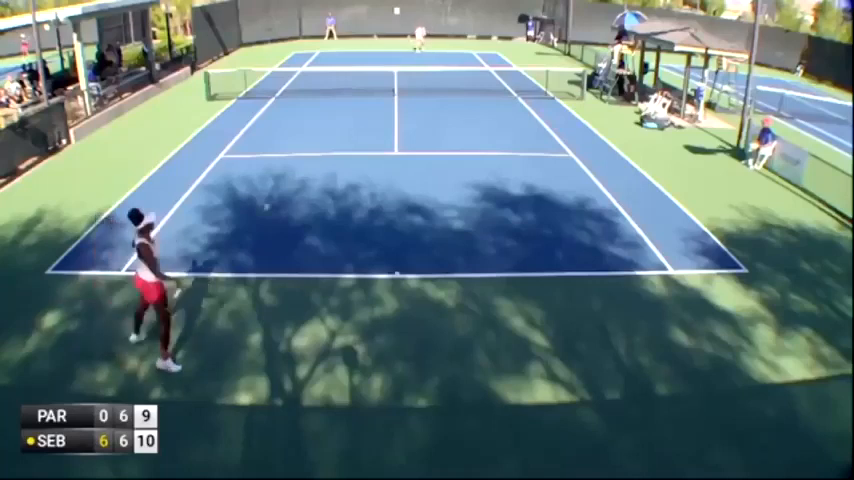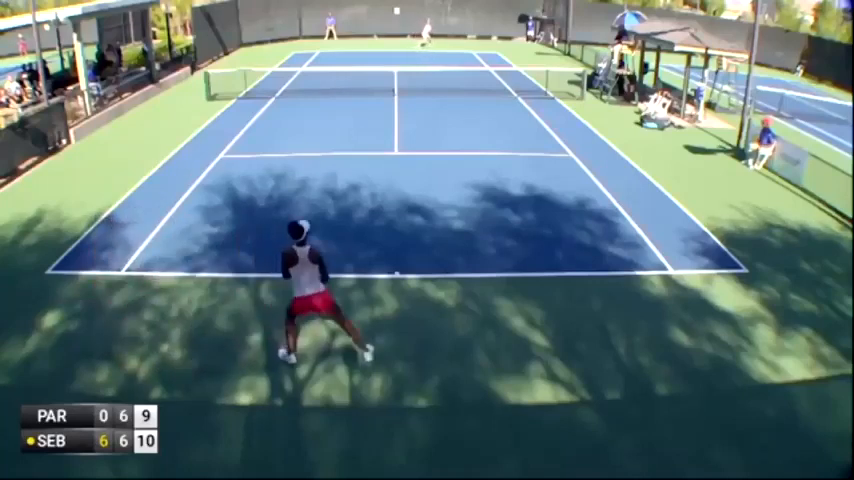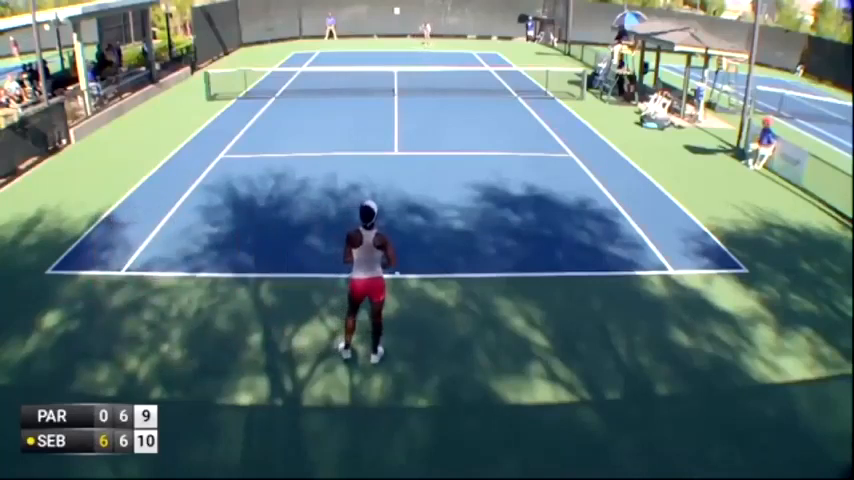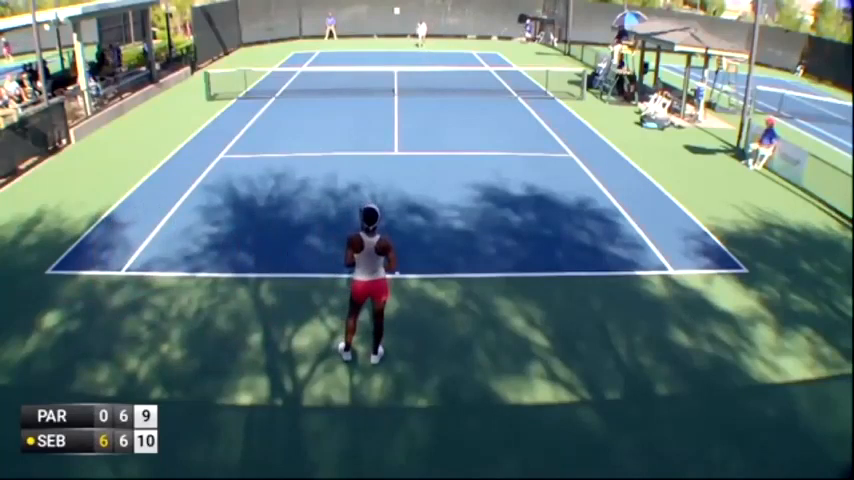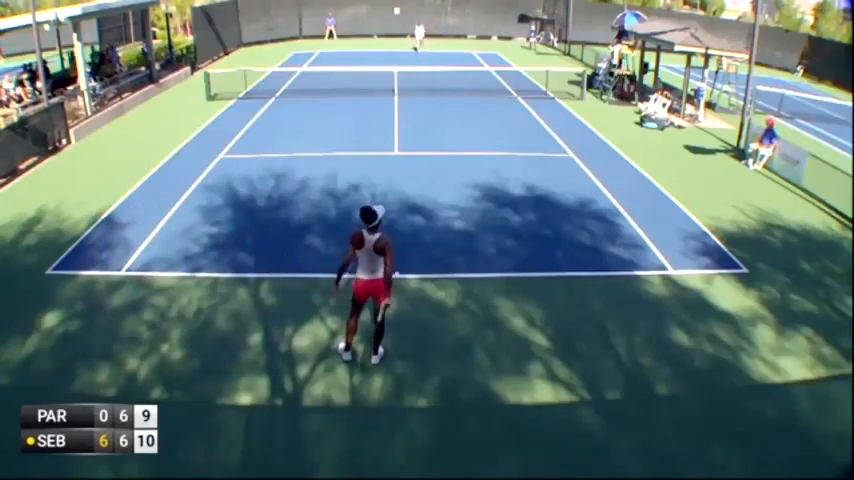
dt=1s
person 1, frame 1
left shoulder: (140, 236)
right shoulder: (145, 246)
right elbow: (156, 272)
left hip: (141, 279)
right hip: (151, 284)
left knee: (143, 306)
right knee: (165, 319)
left ankle: (136, 334)
right ankle: (164, 359)
person 1, frame 2
left shoulder: (287, 254)
right shoulder: (315, 253)
left elbow: (286, 275)
right elbow: (325, 278)
left hip: (302, 299)
right hip: (321, 296)
left knee: (290, 318)
right knee: (343, 320)
left ankle: (290, 353)
right ankle: (365, 351)
person 1, frame 3
left shoulder: (352, 236)
right shoulder: (381, 239)
left elbow: (347, 259)
right elbow: (392, 262)
left hip: (357, 282)
right hip: (376, 282)
left knee: (351, 314)
right knee: (376, 317)
left ankle: (346, 348)
right ankle: (375, 353)
person 1, frame 4
left shoulder: (353, 240)
right shoulder: (384, 242)
left elbow: (348, 263)
right elbow: (393, 267)
right wrist: (379, 264)
left hip: (359, 283)
right hip: (379, 283)
left knee: (352, 315)
right knee: (378, 318)
left ankle: (346, 349)
right ankle: (375, 353)
person 1, frame 5
left shoulder: (356, 237)
right shoulder: (384, 242)
left elbow: (347, 261)
right elbow: (388, 270)
left wrist: (337, 281)
right wrist: (388, 294)
left hip: (361, 282)
right hip: (379, 283)
left knee: (354, 315)
right knee: (379, 318)
left ankle: (347, 350)
right ankle: (375, 353)
